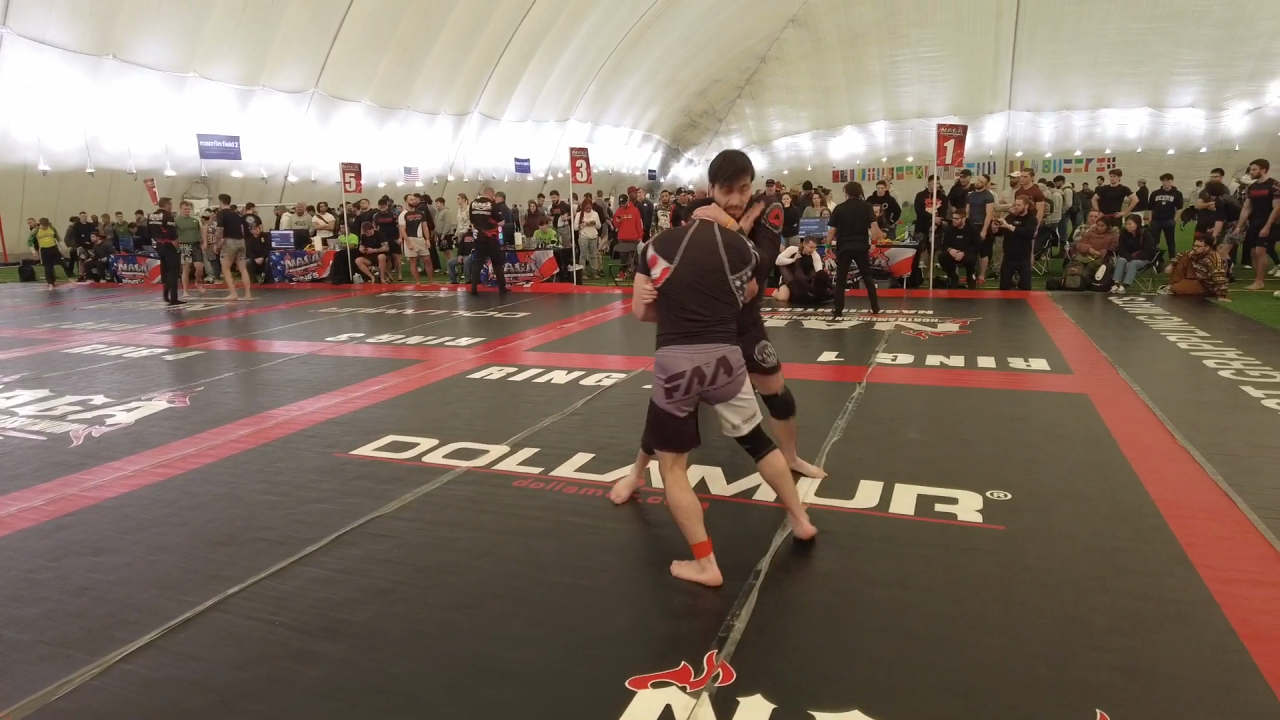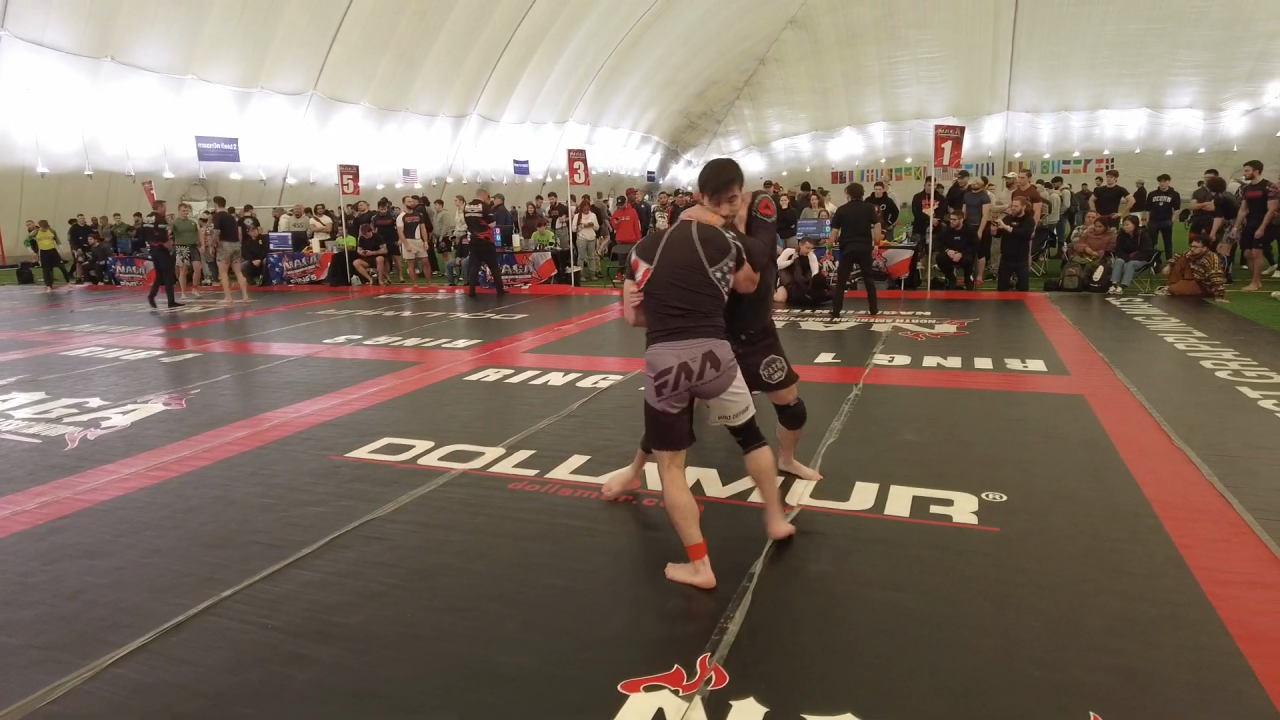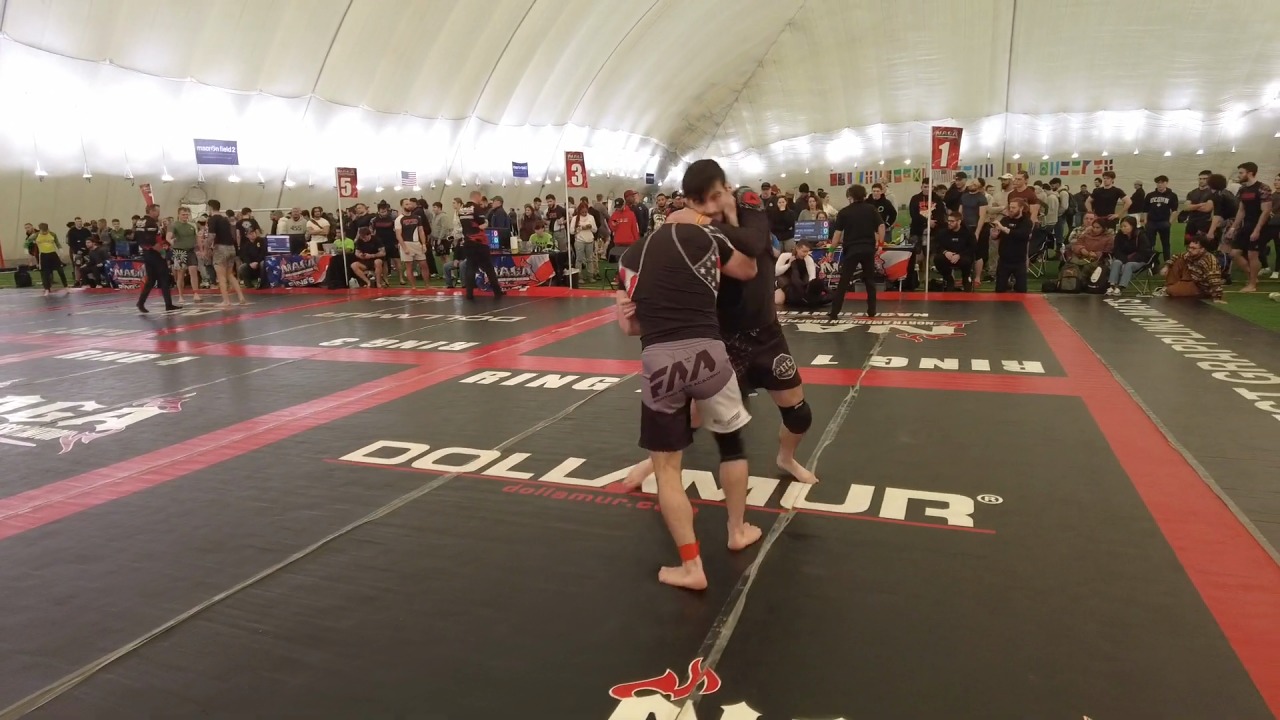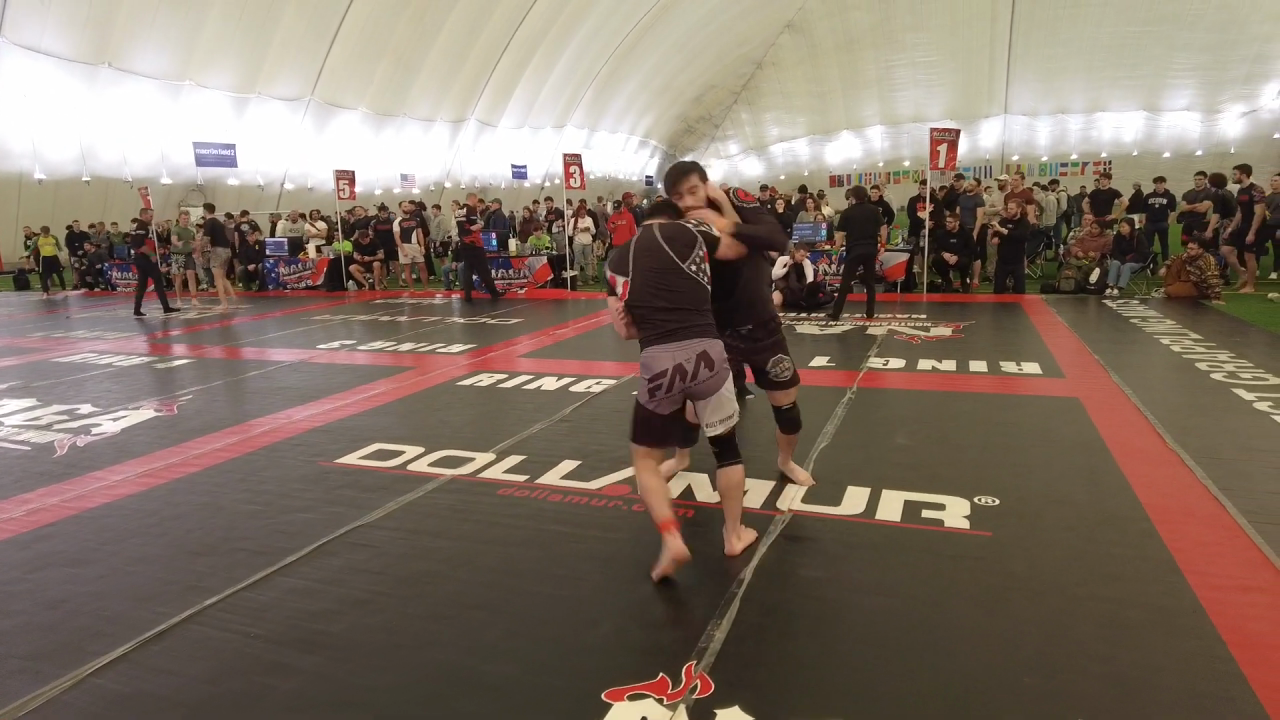
dt=0.1s
person 1, frame 1
left shoulder: (658, 244)
right shoulder: (742, 247)
left elbow: (641, 312)
left hip: (674, 361)
right hip: (724, 357)
left knee: (672, 465)
right knee: (757, 440)
left ankle: (705, 564)
right ankle: (800, 520)
person 1, frame 2
left shoulder: (644, 248)
right shoulder: (722, 240)
left elbow: (633, 315)
right elbow: (749, 284)
left hip: (664, 359)
right hip: (713, 353)
left knee: (670, 465)
right knee: (750, 433)
left ankle: (699, 565)
right ankle: (774, 521)
person 1, frame 3
left shoulder: (631, 257)
right shoulder: (704, 236)
left elbow: (629, 326)
right elbow: (748, 271)
right wrist: (732, 215)
left hip: (659, 361)
right hip: (707, 352)
left knee: (666, 467)
right knee: (731, 443)
left ankle: (691, 566)
right ankle: (737, 530)
person 1, frame 4
left shoulder: (616, 260)
right shoulder: (685, 233)
left elbow: (624, 331)
right elbow: (737, 249)
left hip: (657, 363)
right hip: (705, 354)
left knee: (645, 460)
right knee: (727, 446)
left ankle: (672, 541)
right ankle: (734, 536)
person 2, frame 1
left shoulder: (768, 211)
right shoulder: (696, 226)
left elbow: (763, 262)
left wrist: (729, 226)
left hip: (747, 323)
right hip: (703, 328)
left knee: (778, 394)
right knee: (673, 404)
left ankle: (790, 456)
right ankle: (637, 470)
person 2, frame 2
left shoulder: (762, 210)
right shoulder: (692, 237)
left elbow: (760, 253)
left wrist: (716, 229)
left hip: (758, 334)
right hip: (712, 337)
left knee: (793, 408)
right knee: (677, 409)
left ankle: (785, 457)
right ankle: (635, 469)
person 2, frame 3
left shoulder: (747, 204)
right shoulder: (688, 237)
left elbow: (754, 245)
left wrist: (708, 226)
left hip: (765, 334)
right hip: (720, 337)
left knee: (798, 410)
right knee: (691, 416)
left ankle: (786, 458)
right ankle: (658, 460)
person 2, frame 4
left shoulder: (736, 203)
left elbow: (775, 239)
left wrist: (730, 226)
left hip: (763, 330)
right hip: (718, 333)
left knee: (786, 406)
left ankle: (786, 461)
right ankle: (680, 456)
